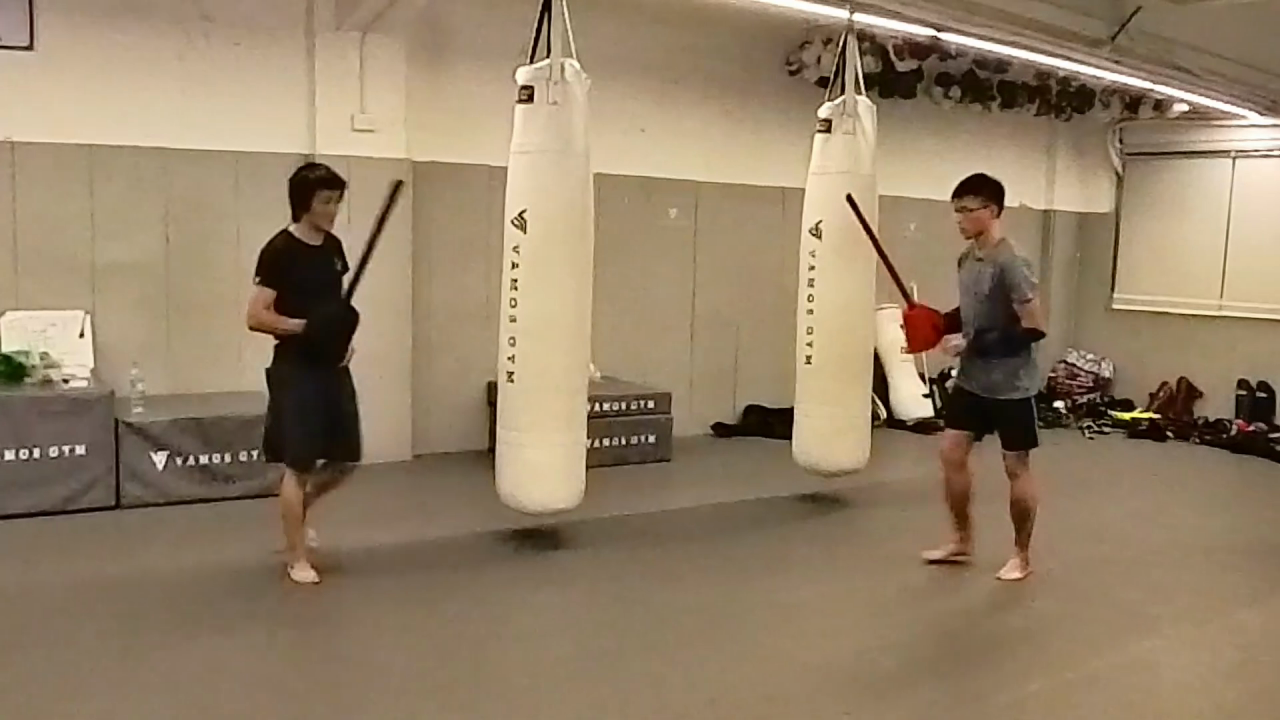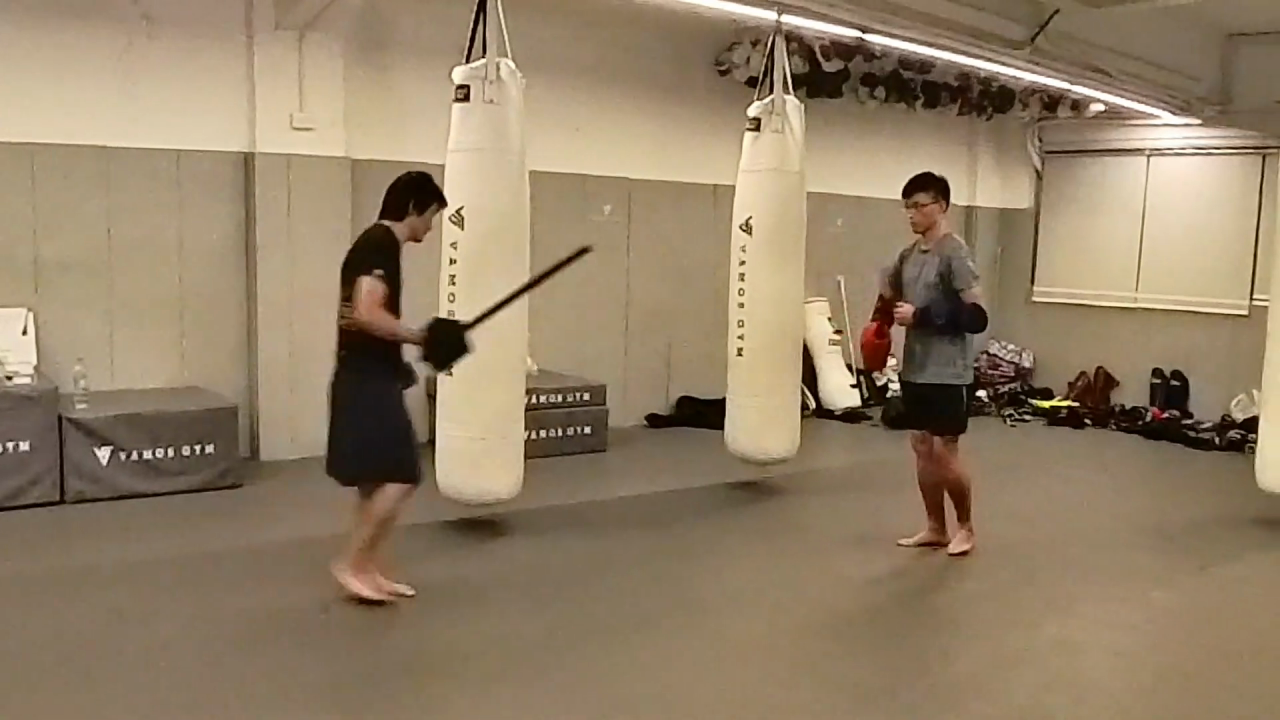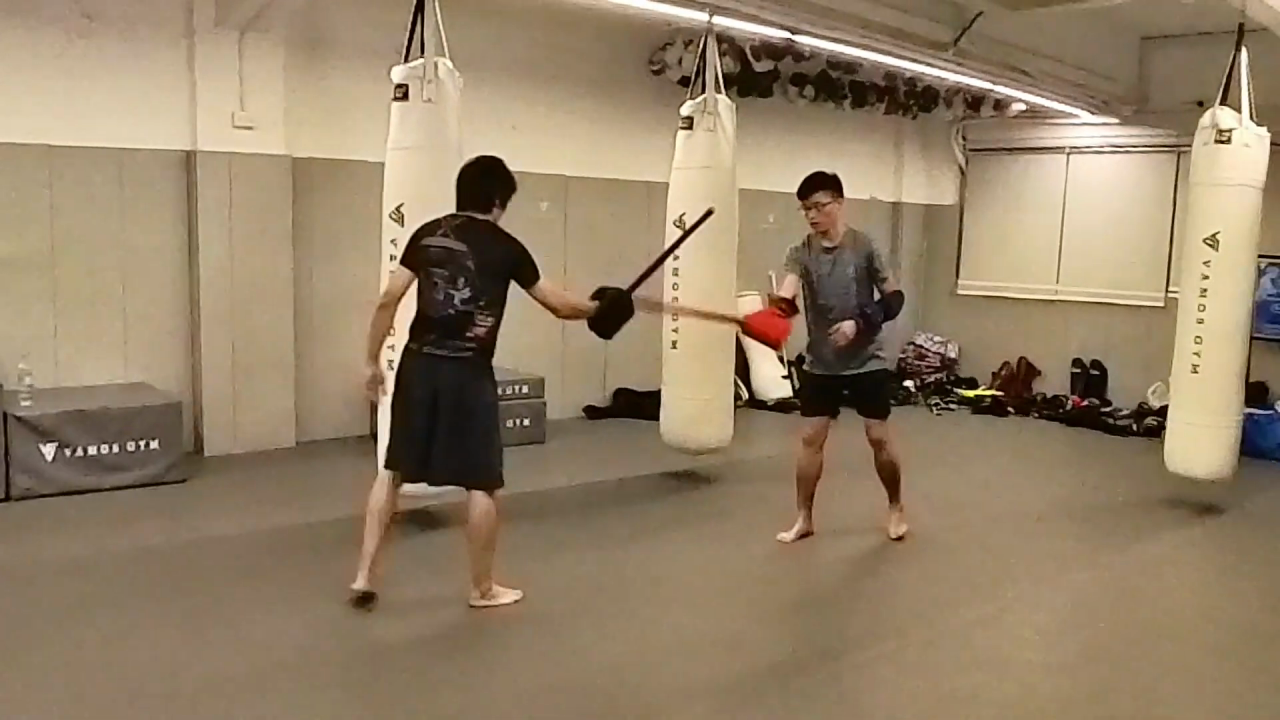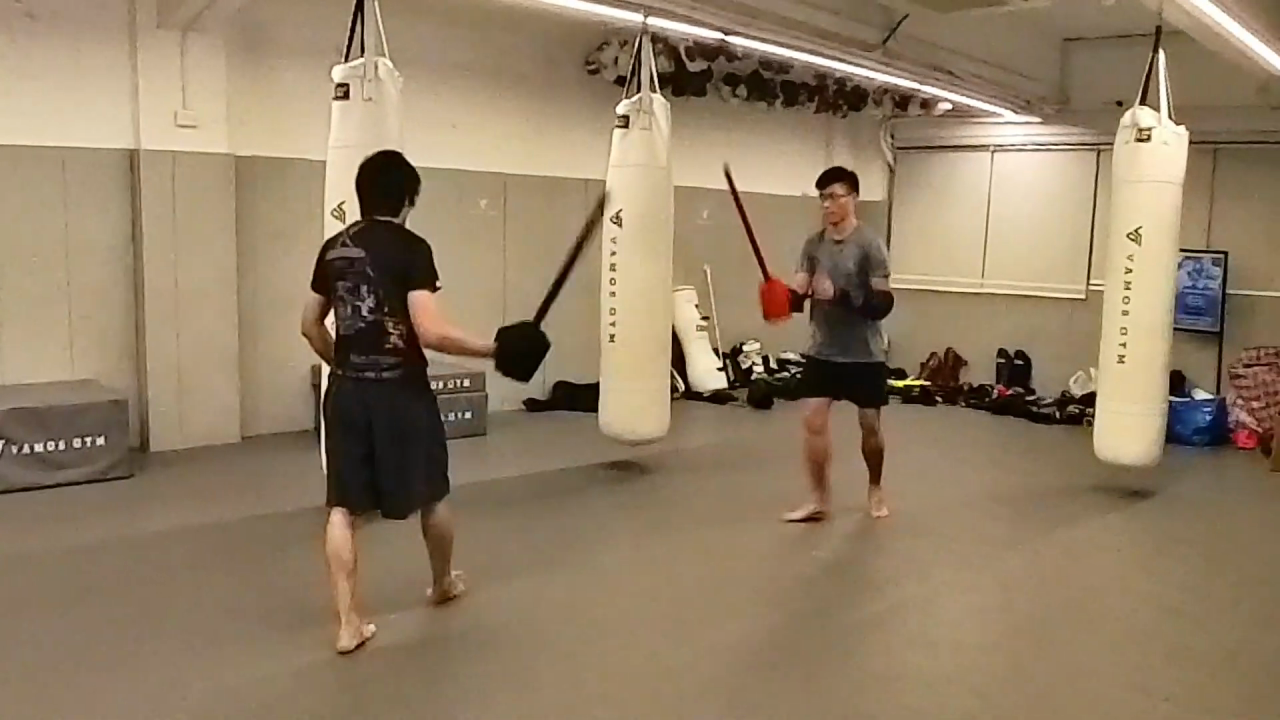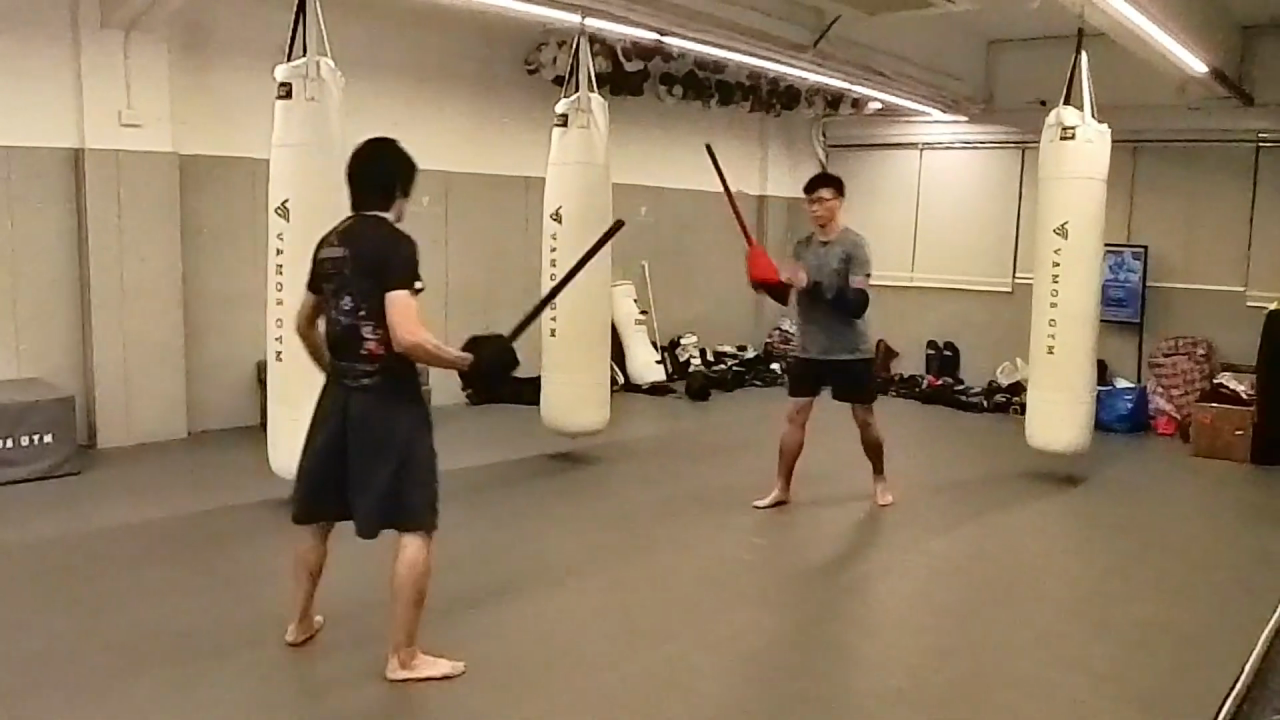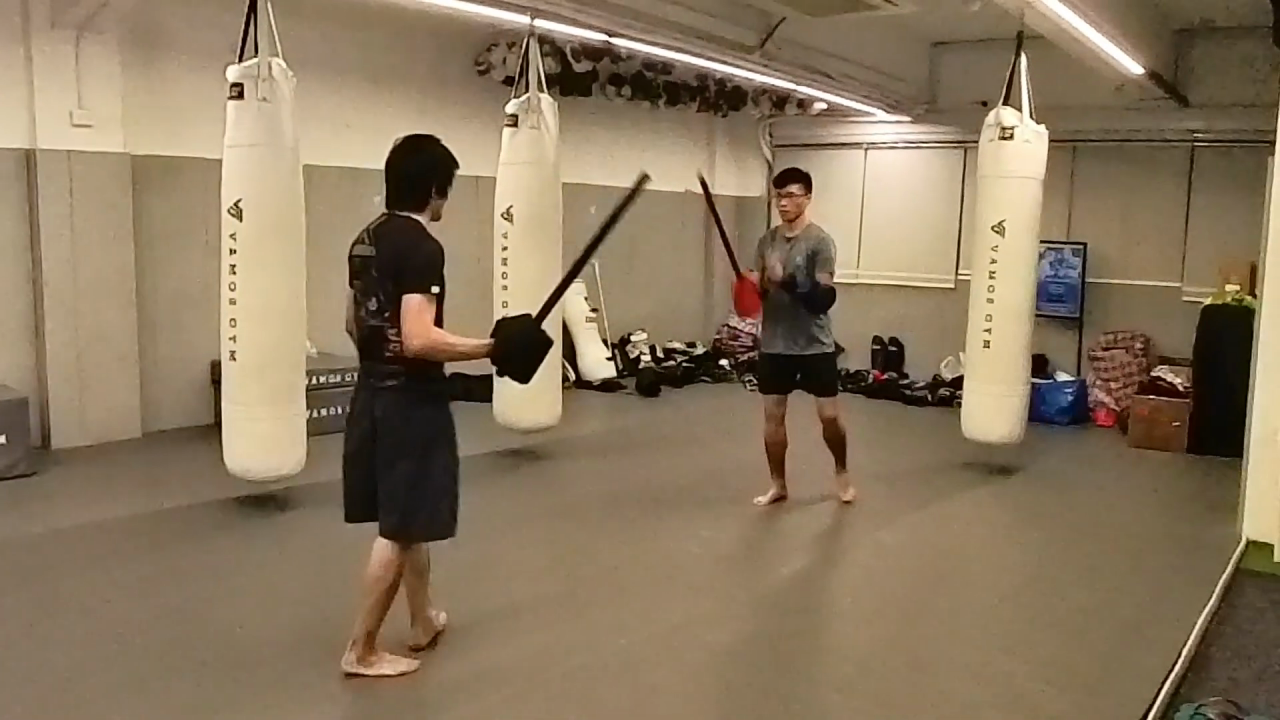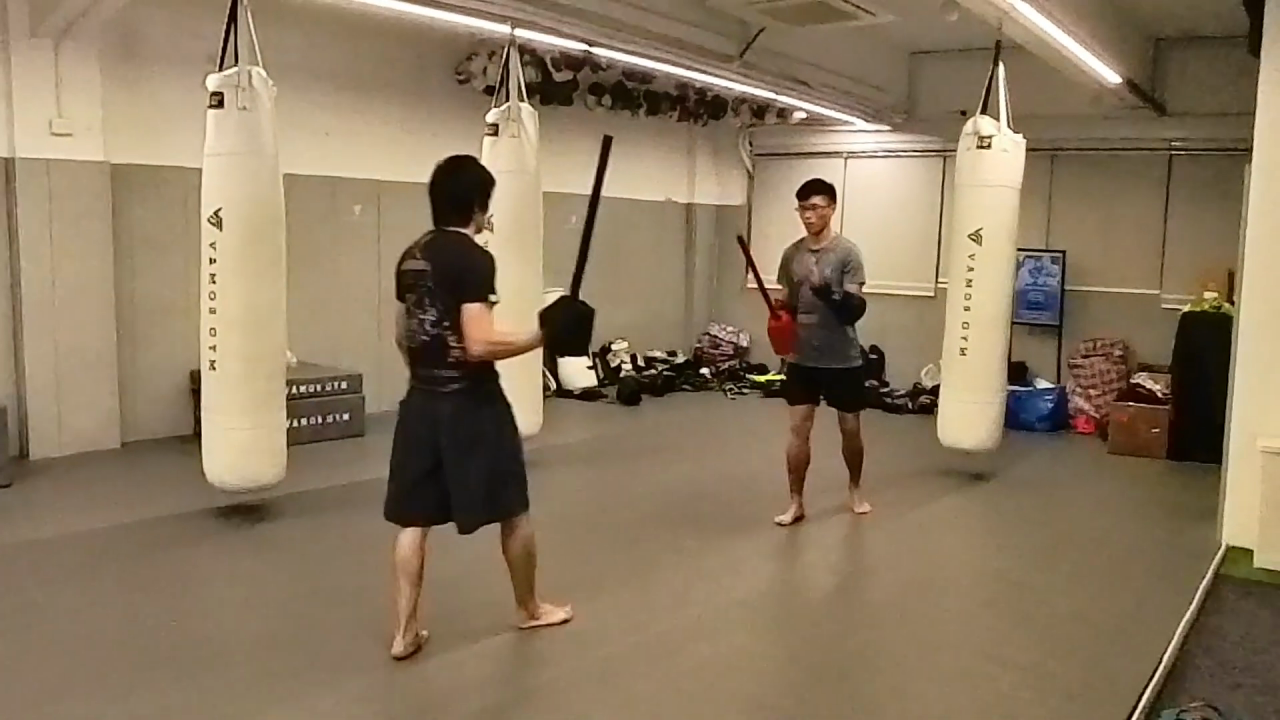
dt=0.7s
person 1, frame 1
left shoulder: (334, 247)
right shoulder: (279, 251)
right elbow: (255, 317)
right wrist: (307, 327)
left hip: (333, 367)
right hip: (295, 370)
left knee: (344, 458)
right knee: (297, 466)
left ankle: (298, 511)
right ankle: (296, 557)
person 1, frame 2
left shoulder: (378, 243)
right shoulder: (380, 245)
right elbow: (367, 315)
left wrist: (398, 360)
right wrist: (422, 338)
left hip: (371, 374)
right hip: (366, 378)
left knee: (377, 479)
right knee: (400, 478)
left ankle: (367, 570)
right ankle: (352, 563)
person 1, frame 3
left shoulder: (428, 234)
right shoulder: (505, 247)
left elbow: (387, 300)
right elbow: (561, 304)
left wrist: (372, 361)
right wrist: (606, 305)
left hip: (418, 363)
right hip: (468, 372)
left knee: (395, 469)
right knee: (480, 484)
left ankle: (365, 572)
right ankle: (484, 587)
person 1, frame 4
left shoulder: (333, 248)
right shoulder: (411, 248)
left elbow: (310, 326)
right elbow: (431, 332)
right wrist: (492, 348)
left hip: (346, 390)
right hip: (400, 390)
left knee: (342, 506)
right knee: (430, 494)
left ankle: (348, 623)
right ankle: (442, 582)
person 1, frame 5
left shoulder: (330, 244)
right shoulder: (395, 245)
left elbow: (305, 326)
right elbow: (407, 337)
right wrist: (464, 360)
left hip: (340, 394)
right hip: (389, 399)
left knee: (317, 513)
right knee: (413, 528)
left ankle: (301, 621)
right ankle: (404, 656)
person 1, frame 6
left shoulder: (366, 239)
right shoulder: (422, 247)
right elbow: (419, 339)
right wrist: (492, 347)
left hip: (372, 393)
right hip: (412, 399)
left knee: (408, 515)
right knee: (401, 527)
left ankle: (423, 620)
right ankle: (363, 650)
person 1, frame 7
left shoulder: (411, 257)
right shoulder: (473, 259)
right elbow: (480, 345)
right wrist: (541, 336)
left hip: (422, 401)
right hip: (471, 402)
left knee: (413, 518)
right knee: (512, 512)
left ankle: (405, 630)
right ankle: (529, 608)
person 2, frame 1
left shoulder: (1011, 264)
right shoulder: (966, 259)
left elbow: (1032, 330)
left wrist: (970, 343)
right wrist: (941, 325)
left hip: (1010, 385)
right hip: (970, 379)
left knee: (1016, 468)
right knee: (951, 454)
left ankle: (1022, 554)
right ankle: (961, 540)
person 2, frame 2
left shoulder: (955, 254)
right shoulder: (908, 255)
left elbow: (976, 316)
right elbow: (889, 298)
left wrist: (920, 315)
left hip: (947, 373)
right hip: (914, 369)
left knee: (945, 452)
right knee: (922, 449)
left ankle: (965, 527)
right ankle: (935, 528)
person 2, frame 3
left shoulder: (865, 247)
right shoulder: (801, 253)
left elbow: (894, 299)
right elbow: (788, 292)
left wrist: (861, 323)
right wrist: (779, 305)
left hip: (867, 361)
right hip: (820, 364)
left knee: (878, 438)
right knee: (811, 438)
left ankle: (896, 508)
right ankle: (804, 519)
person 2, frame 4
left shoulder: (869, 245)
right shoulder: (813, 244)
right elbow: (799, 292)
left wrist: (837, 294)
right wrist: (787, 296)
left hip: (864, 353)
right hip: (822, 350)
left knee: (870, 426)
right knee: (814, 422)
left ankle: (875, 490)
right ankle: (818, 500)
person 2, frame 5
left shoulder: (855, 245)
right shoulder: (803, 246)
left elbow: (856, 303)
right elbow: (788, 291)
left wrist: (812, 286)
left hip: (851, 352)
right hip: (809, 349)
left knee: (864, 420)
right knee: (795, 417)
left ankle: (880, 480)
right ankle: (782, 488)
person 2, frame 6
left shoulder: (820, 241)
right shoulder: (767, 241)
left elbow: (825, 298)
right elbow: (757, 289)
left wrist: (785, 279)
left hip: (815, 345)
right hip: (774, 345)
left knee: (829, 416)
right knee: (773, 415)
left ankle: (841, 471)
right ankle: (778, 484)
person 2, frame 7
left shoulder: (847, 253)
right shoulder: (792, 254)
left elbow: (855, 309)
left wrist: (821, 286)
left hip: (843, 359)
right hip: (801, 358)
left knee: (850, 428)
right knee: (799, 428)
left ankle: (854, 487)
right ankle: (796, 503)
